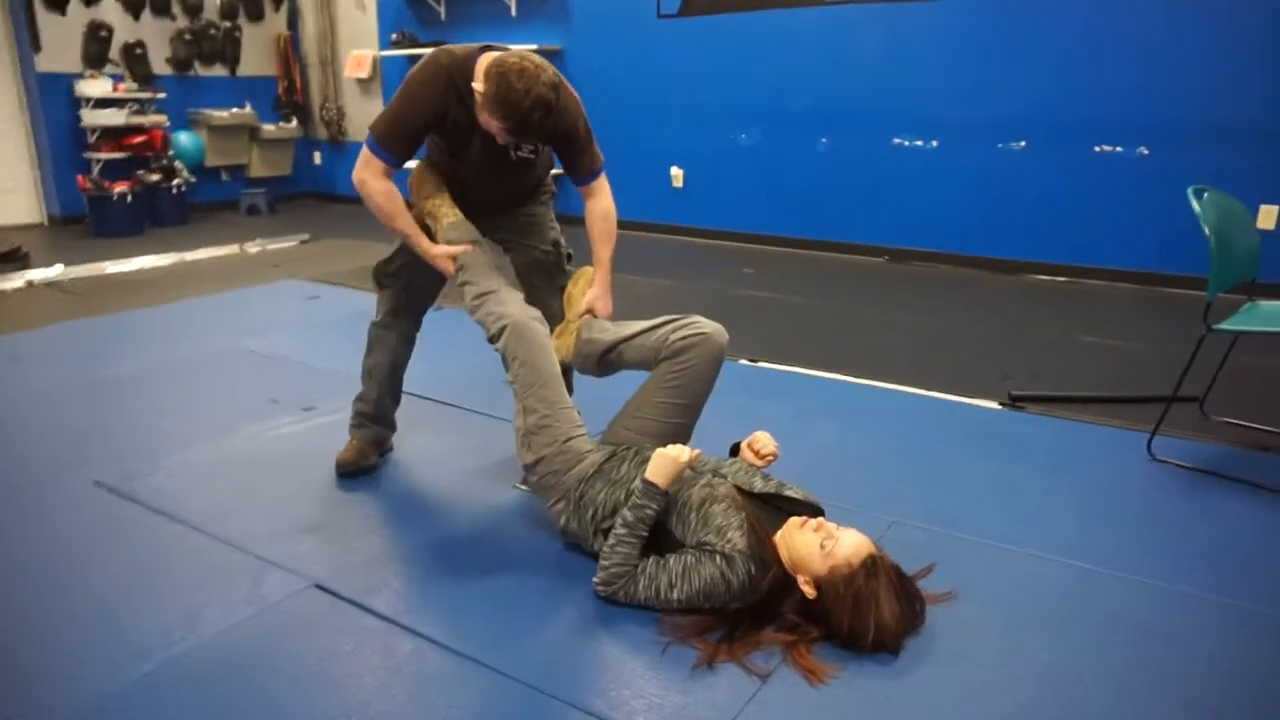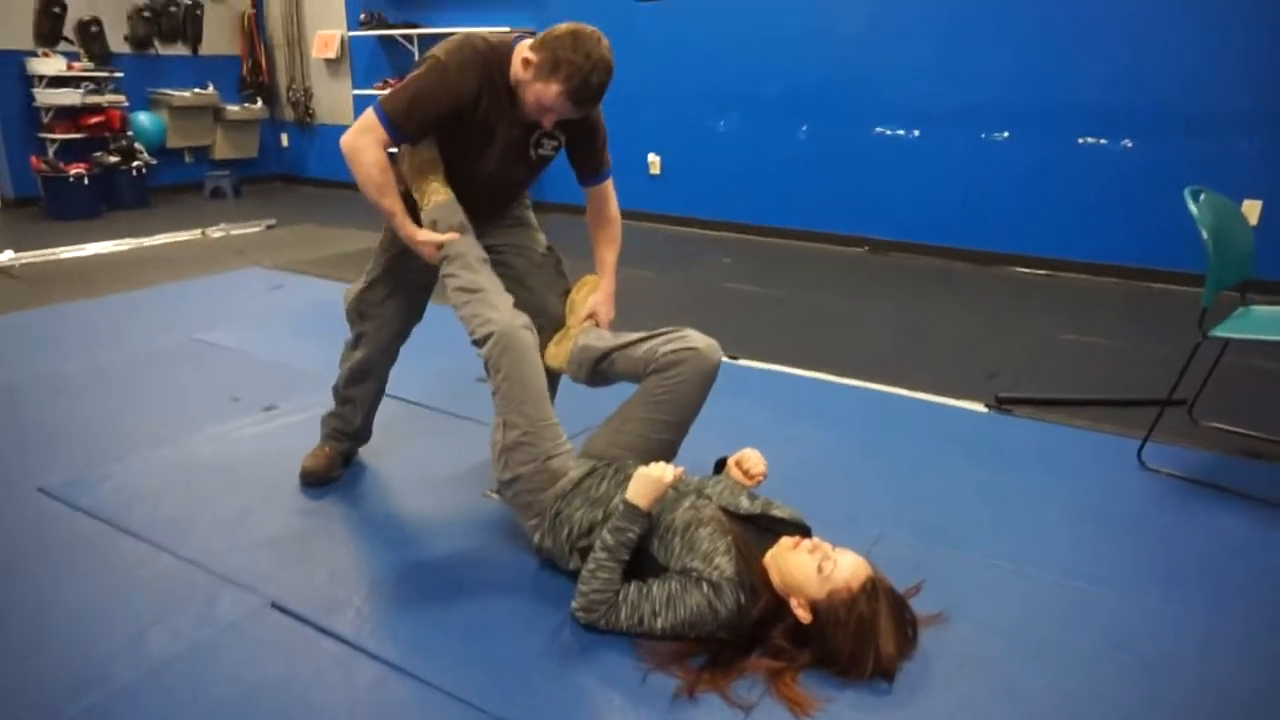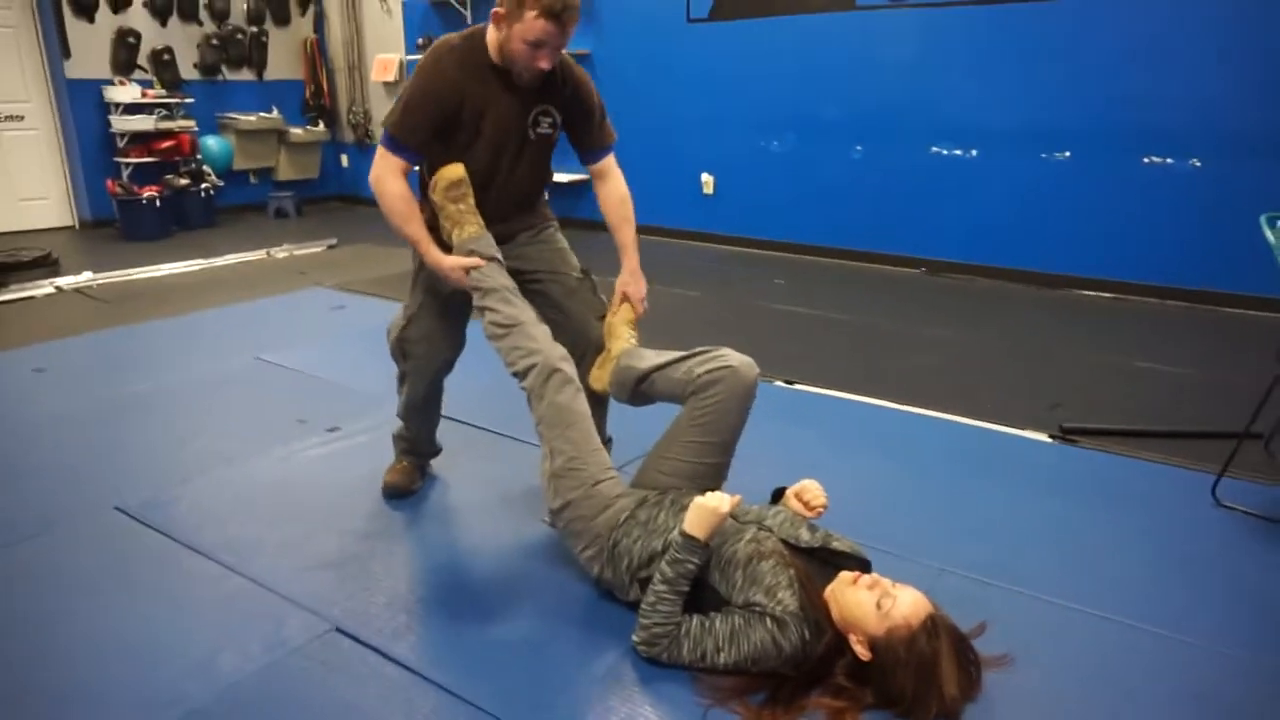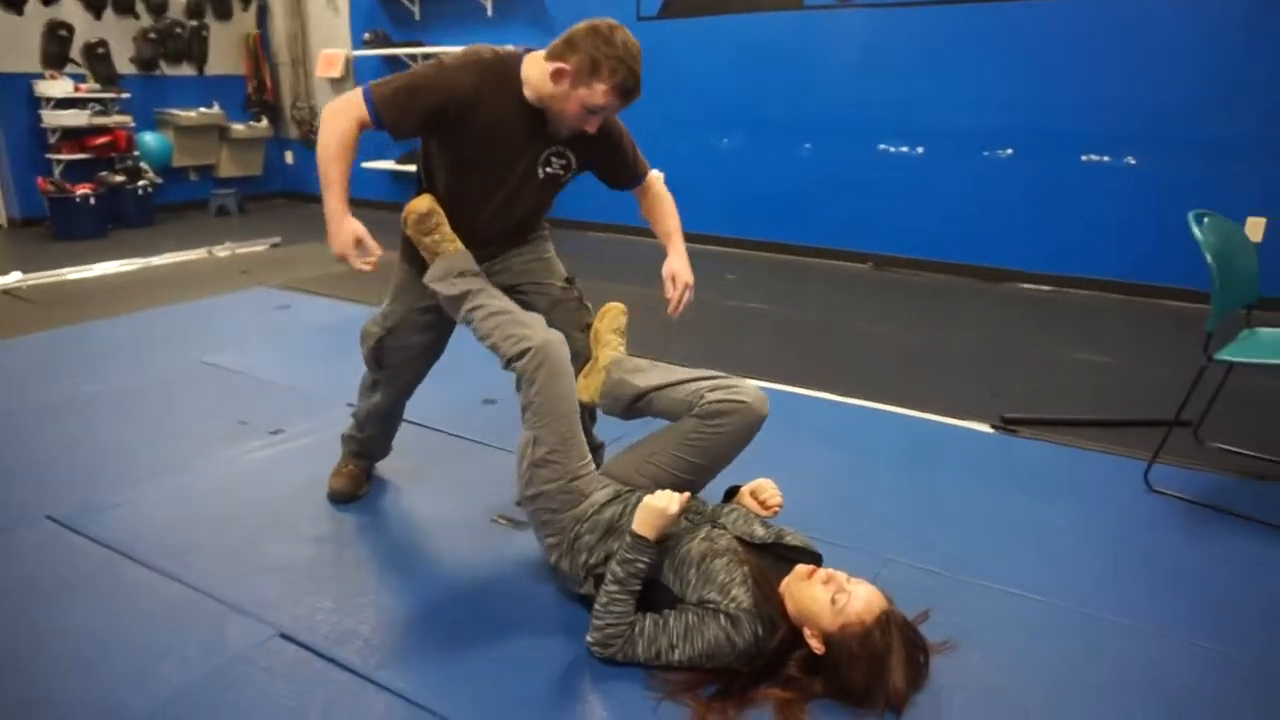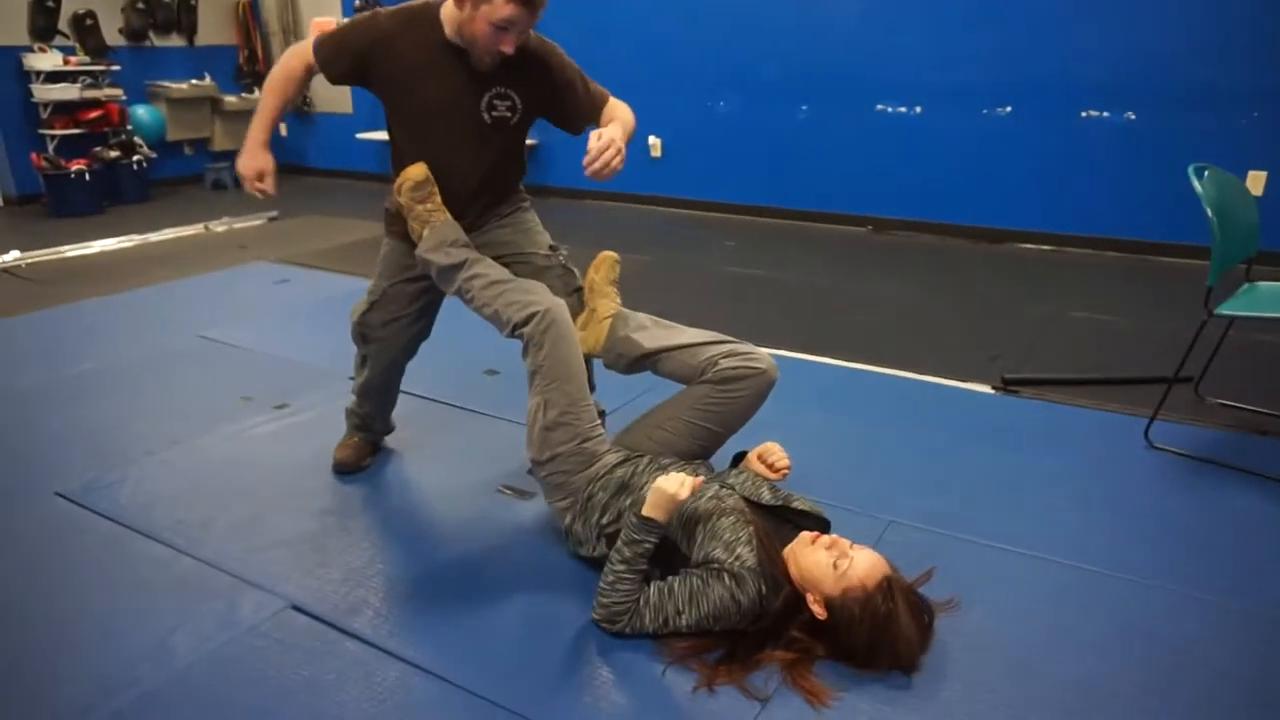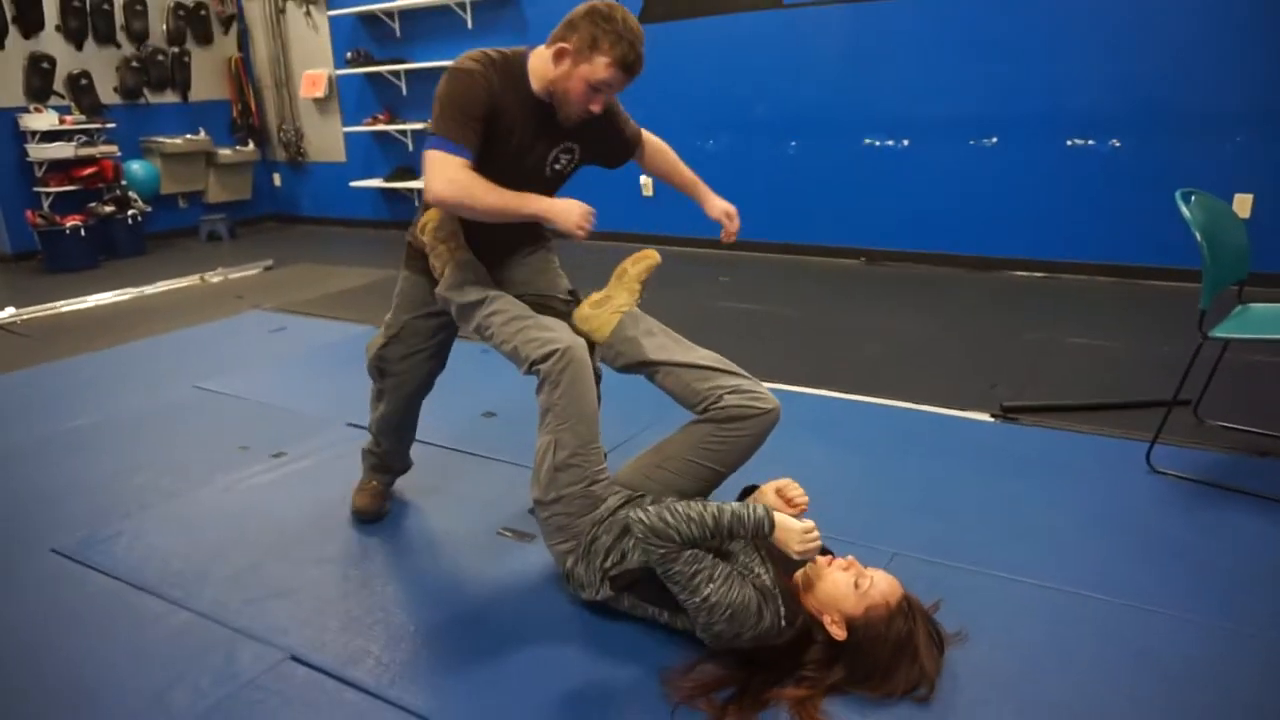
dt=0.7s
person 1, frame 1
left shoulder: (731, 570)
right shoulder: (790, 508)
left elbow: (613, 580)
left wrist: (652, 485)
right wrist: (746, 458)
left hip: (583, 487)
right hip: (624, 459)
left knee: (522, 327)
right knee: (702, 338)
left ankle: (453, 231)
right ankle: (580, 337)
person 1, frame 2
left shoulder: (721, 598)
right shoulder: (783, 526)
left elbow: (594, 608)
left wrist: (634, 507)
right wrist: (730, 473)
left hip: (562, 507)
right hip: (607, 473)
left knee: (507, 332)
right knee: (696, 354)
left ankle: (442, 210)
right ankle: (580, 346)
person 1, frame 3
left shoulder: (782, 634)
right shoulder: (843, 565)
left elbow: (654, 639)
left wrist: (692, 537)
right wrist: (788, 502)
left hip: (617, 535)
right hip: (662, 505)
left knee: (549, 371)
right knee: (732, 371)
left ankle: (472, 242)
right ankle: (622, 364)
person 1, frame 4
left shoulder: (737, 630)
right shoulder: (795, 559)
left elbow: (608, 638)
left wrist: (641, 537)
right wrist: (742, 500)
left hip: (582, 530)
right hip: (627, 498)
left knee: (542, 348)
right knee: (741, 403)
left ankle: (450, 263)
right ankle: (611, 376)
person 1, frame 5
left shoulder: (741, 591)
right shoulder: (800, 524)
left elbow: (615, 613)
left wrist: (650, 517)
right wrist: (750, 466)
left hip: (593, 495)
right hip: (638, 466)
left knee: (544, 315)
right knee: (750, 369)
left ankle: (439, 238)
right ankle: (609, 327)
person 1, frame 6
left shoulder: (748, 615)
right shoulder: (801, 562)
left elbow: (653, 529)
left wrist: (761, 517)
right wrist: (761, 504)
left hip: (588, 540)
right hip: (625, 504)
left knee: (561, 351)
right knee: (753, 407)
left ankle: (459, 277)
right ankle: (615, 321)
person 2, frame 1
left shoulder: (559, 104)
right shoulder: (437, 79)
left elbow: (596, 193)
right elbow: (368, 175)
left wrist: (601, 282)
right wrist: (423, 247)
left hip: (522, 205)
right hip: (448, 199)
left knee: (556, 313)
right knee: (397, 303)
right ankle: (370, 430)
person 2, frame 2
left shoulder: (576, 105)
right shoulder: (462, 65)
left elbow: (601, 197)
right elbow: (359, 141)
left wrist: (605, 286)
right wrist: (407, 231)
left hip: (502, 214)
right hip: (426, 213)
left knee: (553, 317)
right knee: (378, 327)
right ankle: (340, 437)
person 2, frame 3
left shoulder: (568, 81)
right shoulder: (445, 70)
left elbow: (606, 175)
right elbow: (386, 175)
left wrist: (630, 267)
right wrist: (432, 256)
left hip: (529, 230)
left knee: (590, 339)
right knee: (423, 354)
right ankle: (412, 451)
person 2, frame 4
left shoulder: (596, 125)
right shoulder: (465, 80)
left elbow: (647, 185)
right elbow: (342, 113)
left wrist: (676, 251)
right wrist: (337, 215)
left hip: (518, 246)
left knee: (578, 353)
right knee: (393, 360)
right ankle: (359, 454)
person 2, frame 5
left shoulder: (536, 59)
left elbow: (614, 110)
right elbow: (303, 59)
left wrist: (614, 132)
right wrist: (257, 142)
left hip: (501, 216)
right knee: (381, 336)
right ankle: (365, 428)
person 2, frame 6
left shoulder: (596, 110)
right shoulder: (476, 78)
left elbow: (641, 146)
right elbow: (443, 186)
left wrist: (707, 198)
right wrist: (547, 209)
left hip: (521, 253)
right knee: (400, 374)
right ankle: (380, 471)
